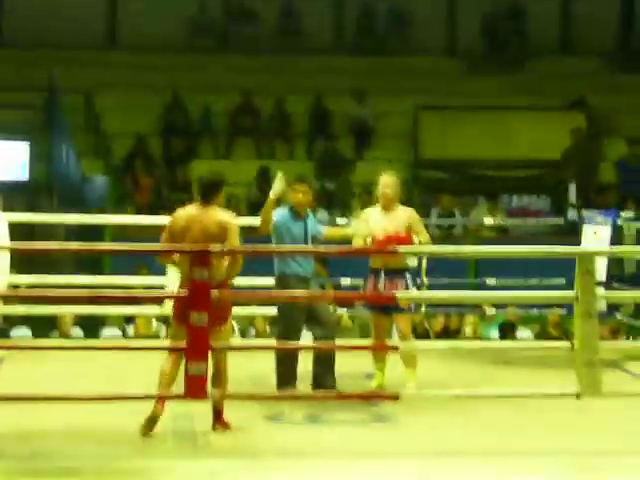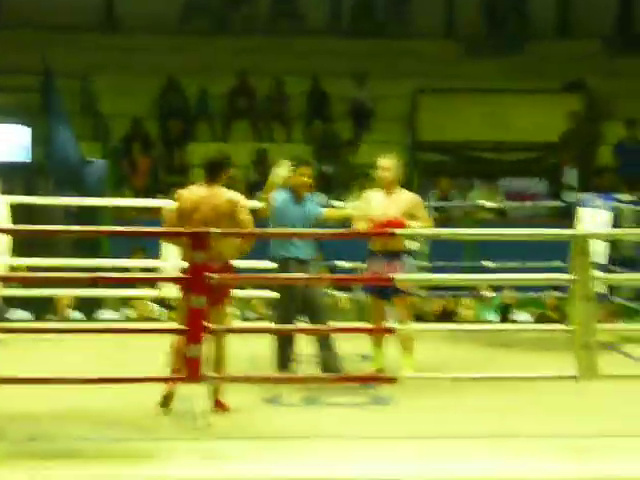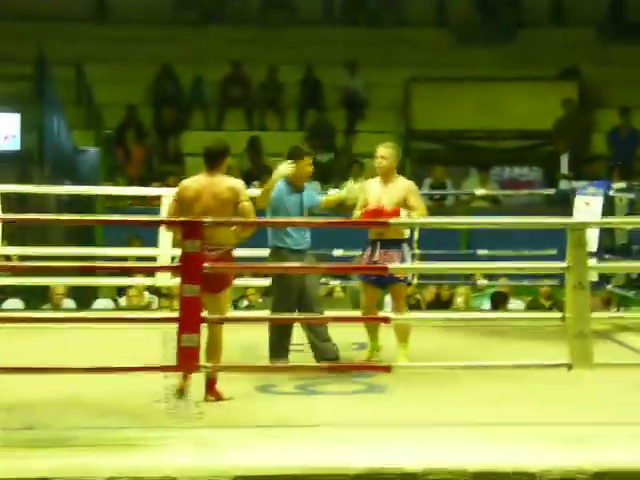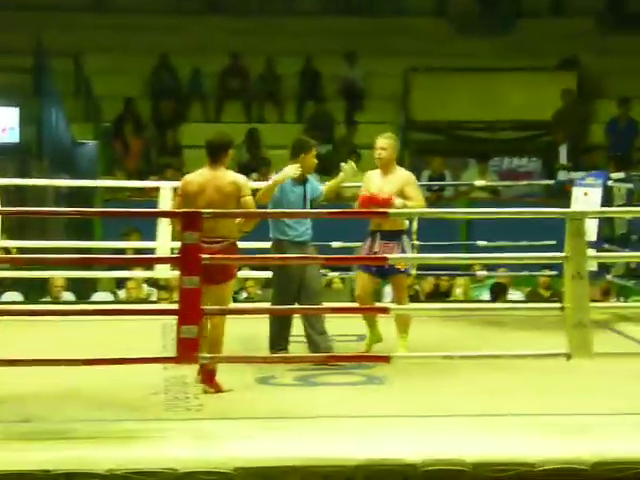
dt=0.1s
person 1, frame 1
left shoulder: (179, 217)
right shoulder: (227, 220)
left elbow: (165, 253)
right elbow: (235, 257)
right wrist: (227, 276)
left hip: (188, 290)
right hip: (216, 291)
left knee: (176, 353)
right knee: (219, 356)
left ankle: (158, 405)
right ankle: (218, 417)
person 1, frame 2
left shoulder: (184, 196)
right shoulder: (234, 199)
left elbow: (169, 230)
right elbow: (247, 234)
right wrist: (233, 252)
left hip: (191, 269)
right hip: (218, 269)
right knee: (217, 336)
left ankle: (173, 382)
right ankle: (216, 398)
person 1, frame 3
left shoulder: (186, 186)
right shoulder: (235, 186)
left elbow: (171, 221)
right elbow: (250, 222)
right wrist: (234, 237)
right hip: (219, 257)
right knee: (215, 323)
left ankle: (185, 376)
right ankle: (210, 387)
person 1, frame 4
left shoulder: (189, 181)
right shoulder: (237, 181)
right elbow: (251, 217)
right wrist: (237, 230)
right hip: (224, 250)
right knee: (217, 316)
left ankle: (203, 369)
right ankle: (209, 378)
person 2, frame 1
left shoulder: (408, 214)
right shoulder: (367, 215)
left elbow: (426, 240)
right elbow: (355, 244)
left wrist: (410, 240)
right wrist: (371, 242)
left hip: (399, 276)
right hip: (375, 276)
left knee: (404, 332)
right knee: (379, 332)
left ankle: (411, 380)
right ankle: (379, 376)
person 2, frame 2
left shoulder: (410, 199)
right shoulder: (369, 197)
left elbow: (428, 225)
right elbow: (357, 226)
left wrist: (406, 225)
right wrist: (371, 226)
left hip: (398, 259)
right hip: (375, 258)
left knee: (403, 315)
right knee: (376, 316)
left ankle: (407, 364)
right ankle: (378, 359)
person 2, frame 3
left shoulder: (407, 186)
right shoulder: (367, 185)
left elbow: (423, 215)
right elbow: (356, 214)
left wrist: (398, 214)
right wrist: (364, 214)
left hip: (396, 248)
right hip: (373, 247)
left knee: (399, 305)
right knee: (367, 304)
left ankle: (403, 353)
right ankle: (373, 344)
person 2, frame 4
left shoulder: (405, 177)
right shoulder: (369, 176)
left elbow: (420, 205)
right elbow: (359, 206)
left wrist: (393, 202)
right wrist: (362, 203)
left hip: (396, 240)
right hip: (373, 238)
left knee: (400, 296)
right knee: (361, 293)
left ankle: (402, 343)
right ankle: (373, 333)
person 3, frame 1
left shoulder: (309, 218)
right shoulder: (282, 216)
left elbow: (322, 233)
right elbow: (266, 227)
left wrist: (348, 232)
right wrist: (271, 201)
left hip: (309, 280)
right hip: (289, 281)
left knee: (328, 324)
right knee: (289, 335)
left ankle: (323, 380)
right ankle: (286, 385)
person 3, frame 2
left shoulder: (308, 200)
right shoulder: (281, 198)
left elbow: (321, 214)
right elbow: (266, 208)
left wrist: (348, 212)
right wrist: (272, 183)
left hip: (308, 263)
right hip: (288, 264)
left knee: (319, 313)
right knee: (286, 317)
left ankle: (331, 365)
right ankle: (284, 366)
person 3, frame 3
left shoulder: (307, 189)
right shoulder: (279, 188)
left elbow: (320, 203)
right elbow: (261, 202)
left wrist: (342, 195)
right wrist: (274, 179)
left hip: (304, 253)
right hip: (284, 254)
left knee: (313, 304)
right knee: (283, 308)
left ankle: (327, 355)
right ankle: (279, 356)
person 3, frame 4
left shoulder: (309, 181)
right shoulder: (282, 182)
left elbow: (322, 193)
right elbow: (261, 199)
left wrist: (342, 177)
right wrist: (278, 179)
left hip: (306, 246)
right hip: (285, 246)
left knee: (313, 297)
right knee: (284, 300)
left ankle: (321, 348)
right ankle: (278, 348)
